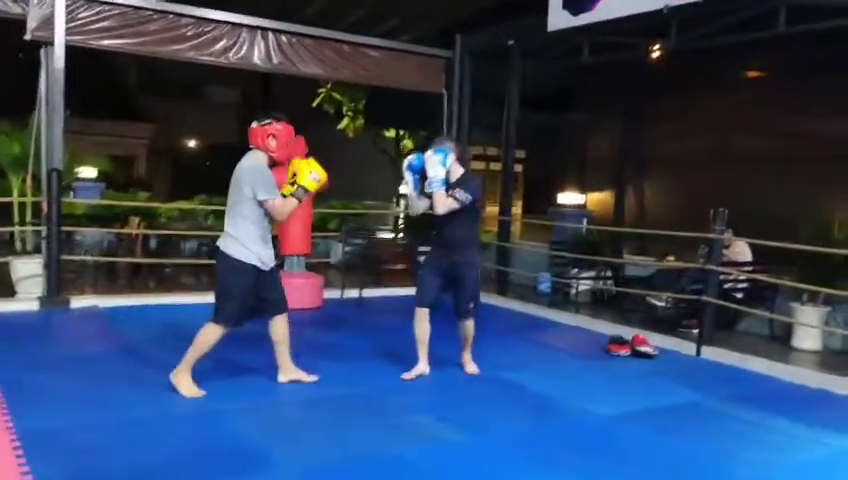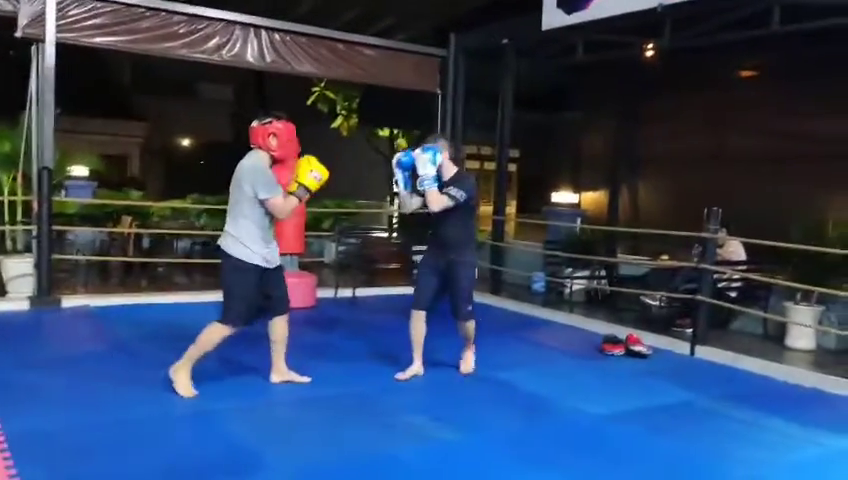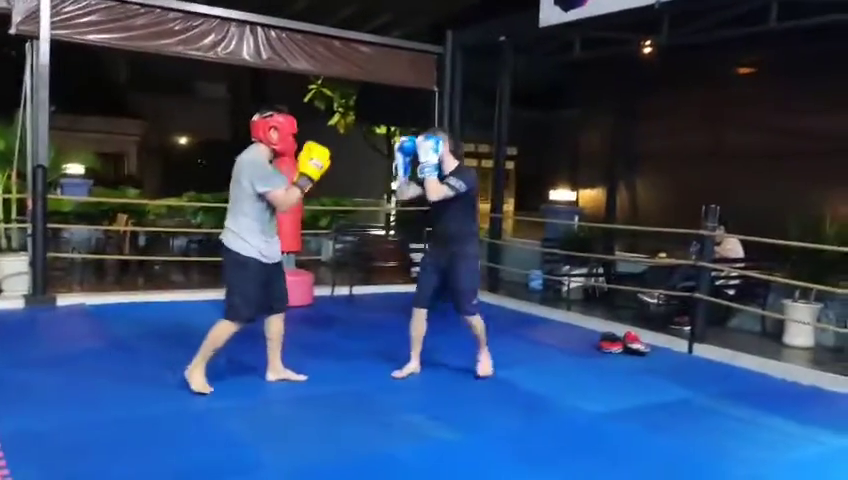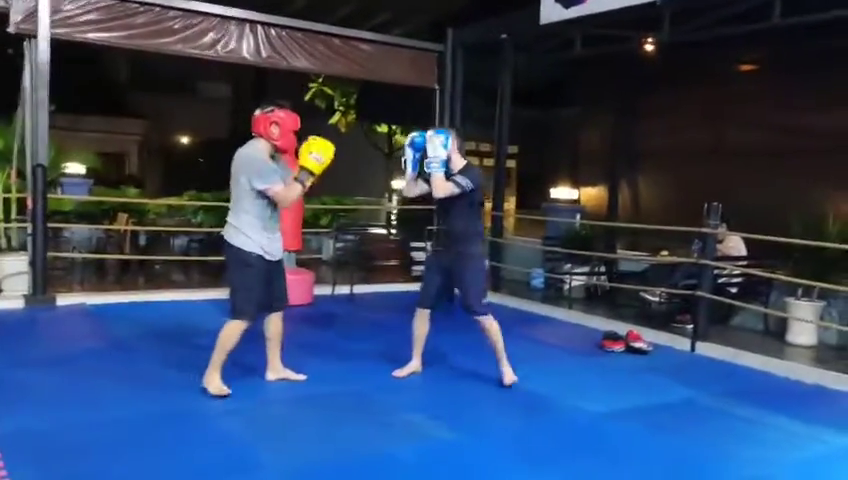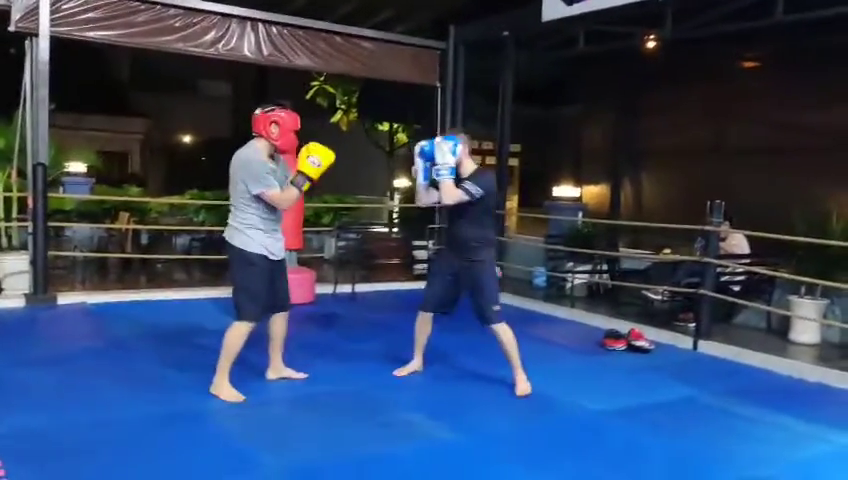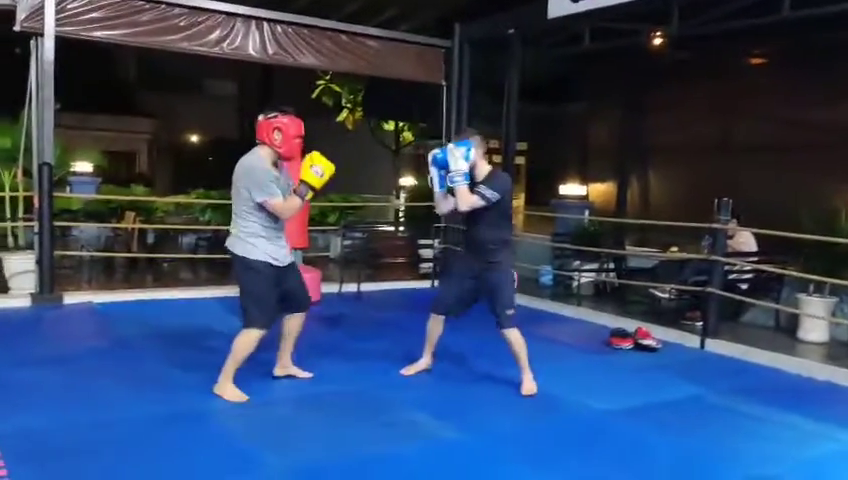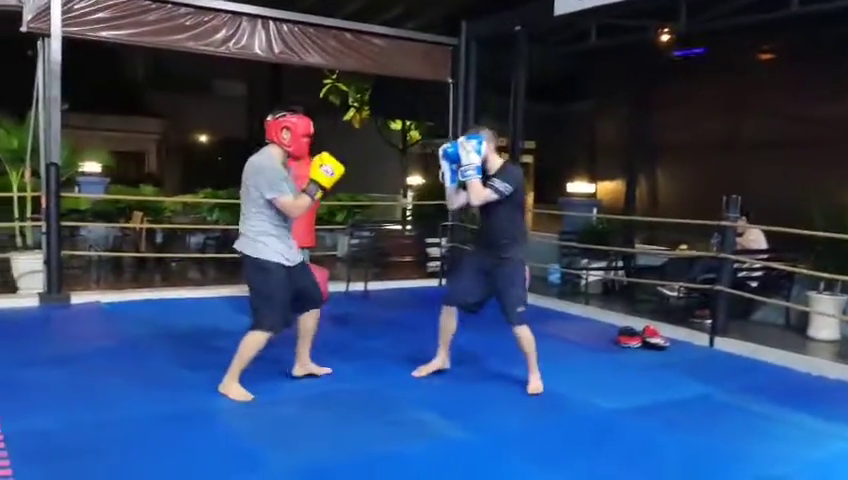
dt=0.1s
person 1, frame 1
left shoulder: (255, 166)
right shoulder: (256, 168)
left elbow: (274, 204)
right elbow: (280, 213)
left wrist: (294, 185)
right wrist: (304, 188)
left hip: (259, 256)
right hip: (240, 257)
left knee: (279, 310)
right knee: (225, 319)
left ankle: (286, 369)
right ankle: (182, 372)
person 1, frame 2
left shoulder: (257, 165)
right shoulder: (257, 167)
left elbow: (275, 203)
right elbow: (281, 211)
left wrist: (297, 185)
right wrist: (306, 187)
left hip: (263, 255)
right hip: (243, 257)
left knee: (280, 310)
right knee: (231, 321)
left ankle: (280, 369)
right ankle: (182, 368)
person 1, frame 3
left shoulder: (267, 163)
right shoulder: (253, 162)
left elbow: (282, 193)
right elbow: (284, 203)
left wrist: (305, 172)
right wrist: (307, 175)
left hip: (267, 250)
right hip: (243, 251)
left knee: (275, 309)
right knee: (237, 317)
left ankle: (275, 368)
right ankle: (196, 368)
person 1, frame 4
left shoulder: (271, 158)
right shoulder: (252, 157)
left elbow: (289, 185)
right elbow: (285, 199)
left wrist: (308, 168)
right wrist: (309, 170)
left hip: (268, 247)
right hip: (246, 248)
left knee: (276, 308)
right knee: (244, 315)
left ankle: (275, 367)
right ankle: (213, 373)
person 1, frame 5
left shoulder: (273, 157)
right shoulder: (250, 159)
left elbow: (287, 188)
right elbow: (282, 202)
left wrist: (308, 169)
right wrist: (306, 173)
left hip: (271, 248)
right hip: (249, 248)
left knee: (280, 308)
right knee: (249, 316)
left ankle: (276, 366)
right ankle: (220, 380)
person 1, frame 6
left shoulder: (274, 165)
right shoulder: (254, 166)
left elbow: (288, 198)
right elbow: (284, 211)
left wrist: (310, 180)
right wrist: (308, 183)
left hip: (276, 253)
right hip: (253, 256)
left knee: (298, 306)
right knee: (258, 325)
left ankle: (284, 363)
right ankle: (224, 381)
person 1, frame 7
left shoulder: (276, 164)
right shoulder: (264, 165)
left elbow: (292, 203)
right elbow: (293, 210)
left wrist: (316, 183)
right wrist: (317, 184)
left hip: (285, 253)
right hip: (264, 257)
left knee: (312, 302)
right knee: (267, 325)
left ankle: (302, 362)
right ankle: (229, 380)
person 2, frame 1
left shoulder: (471, 183)
right shoulder: (439, 182)
left elbow: (441, 208)
right elbow: (415, 209)
left wrist: (435, 176)
right wrist: (412, 179)
left hip: (465, 258)
right hip: (437, 255)
left knee: (465, 313)
right knee: (421, 308)
left ankle: (466, 355)
right ankle: (422, 363)
person 2, frame 2
left shoulder: (465, 181)
right shoulder: (433, 180)
left elbow: (435, 206)
right elbow: (406, 207)
left wrist: (426, 173)
right wrist: (403, 176)
left hip: (461, 258)
right hip: (434, 256)
left knee: (463, 315)
right knee: (418, 309)
left ankle: (468, 350)
right ankle: (417, 364)
person 2, frame 3
left shoulder: (465, 175)
right shoulder: (433, 174)
left elbow: (434, 195)
right elbow: (403, 194)
left wrist: (428, 162)
right wrist: (402, 162)
left hip: (463, 254)
right hip: (437, 252)
left knee: (468, 311)
right knee: (420, 307)
left ankle: (483, 352)
right ankle: (414, 362)
person 2, frame 4
left shoulder: (472, 173)
right shoulder: (441, 172)
left elbow: (439, 192)
right elbow: (410, 191)
left wrist: (435, 158)
right wrist: (412, 157)
left hip: (469, 253)
right hip: (442, 251)
left knee: (479, 312)
right knee: (423, 307)
left ankle: (505, 365)
right ankle: (415, 361)
person 2, frame 5
left shoulder: (484, 179)
right shoulder: (454, 179)
left elbow: (449, 198)
right elbow: (423, 200)
left wrist: (443, 165)
right wrist: (422, 167)
left hip: (480, 261)
right hip: (451, 256)
left knee: (494, 321)
right knee: (426, 309)
left ankle: (520, 376)
right ankle: (416, 361)
person 2, frame 6
left shoulder: (499, 181)
right shoulder: (467, 181)
left elbow: (464, 205)
right elbow: (442, 208)
left wrist: (457, 169)
right wrist: (437, 174)
left hip: (496, 264)
right hip: (469, 260)
left knee: (506, 325)
right knee: (438, 310)
left ankle: (527, 375)
right ankle: (425, 359)
person 2, frame 7
left shoulder: (512, 174)
right shoulder: (480, 175)
left elbow: (477, 199)
right elbow: (453, 203)
left wrist: (469, 164)
right wrist: (449, 169)
left hip: (510, 258)
right hip: (482, 254)
left knee: (517, 322)
right knee: (450, 303)
left ankle: (534, 374)
right ankle: (441, 358)
